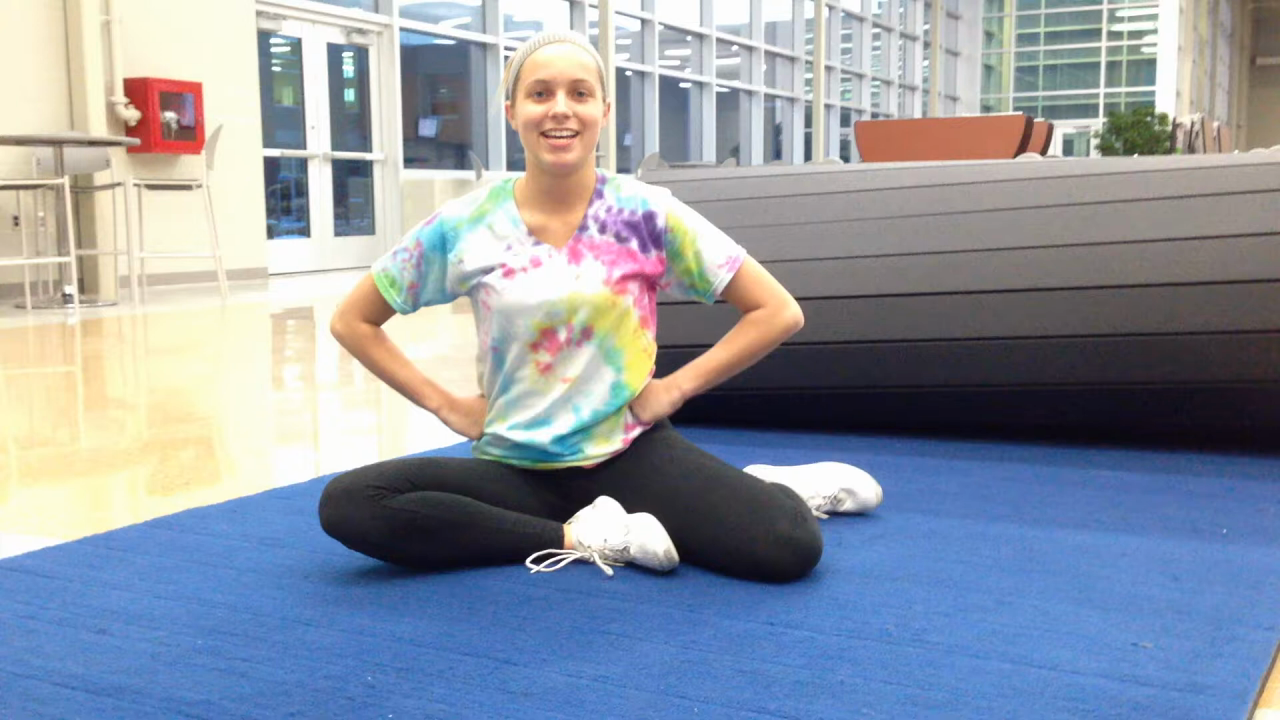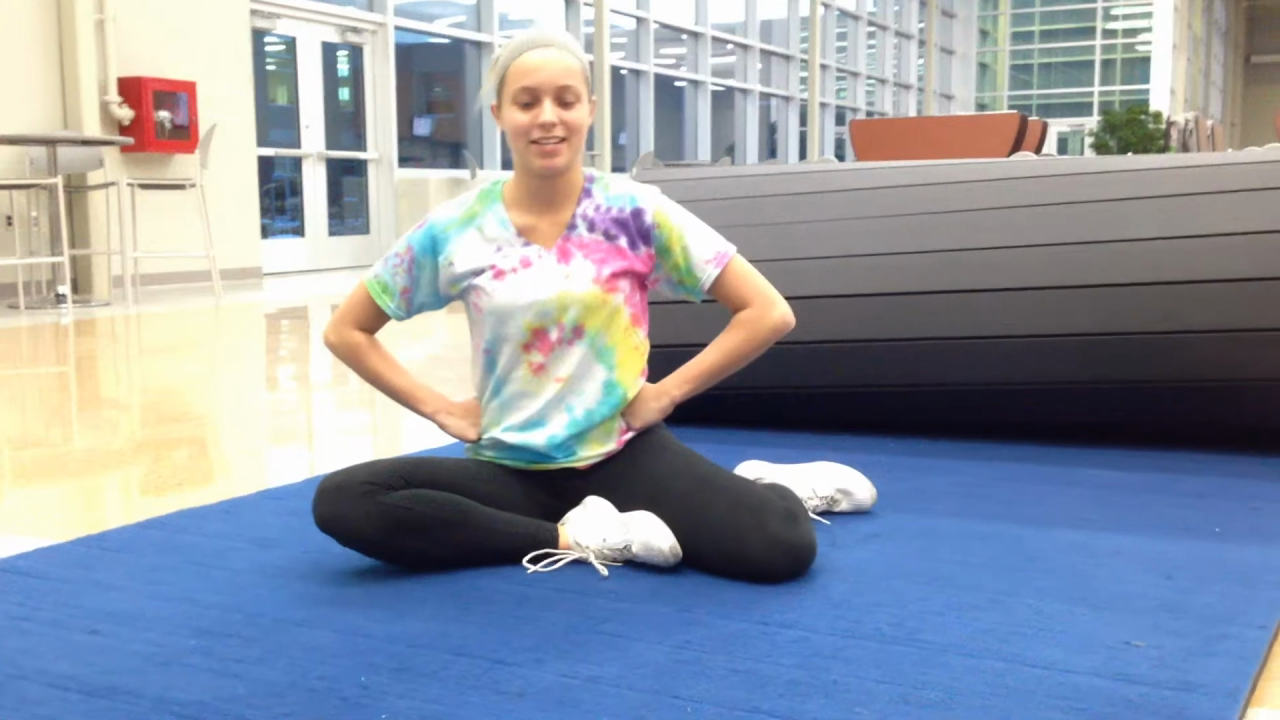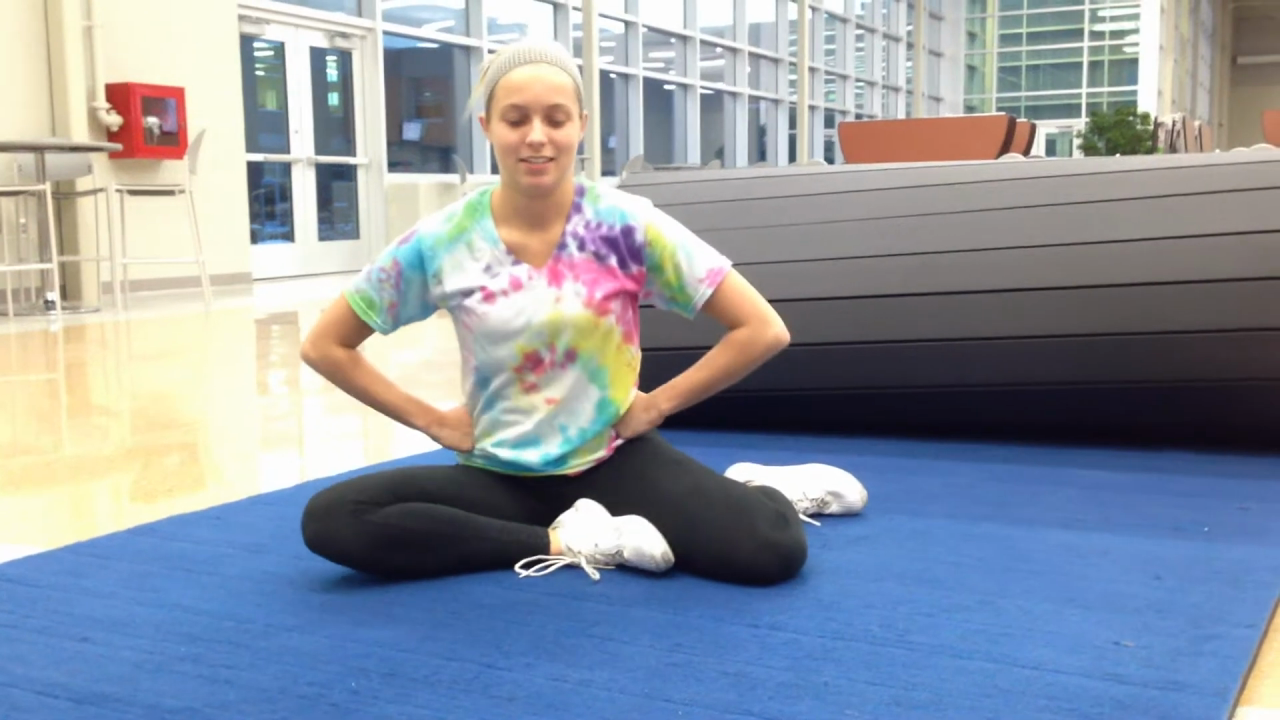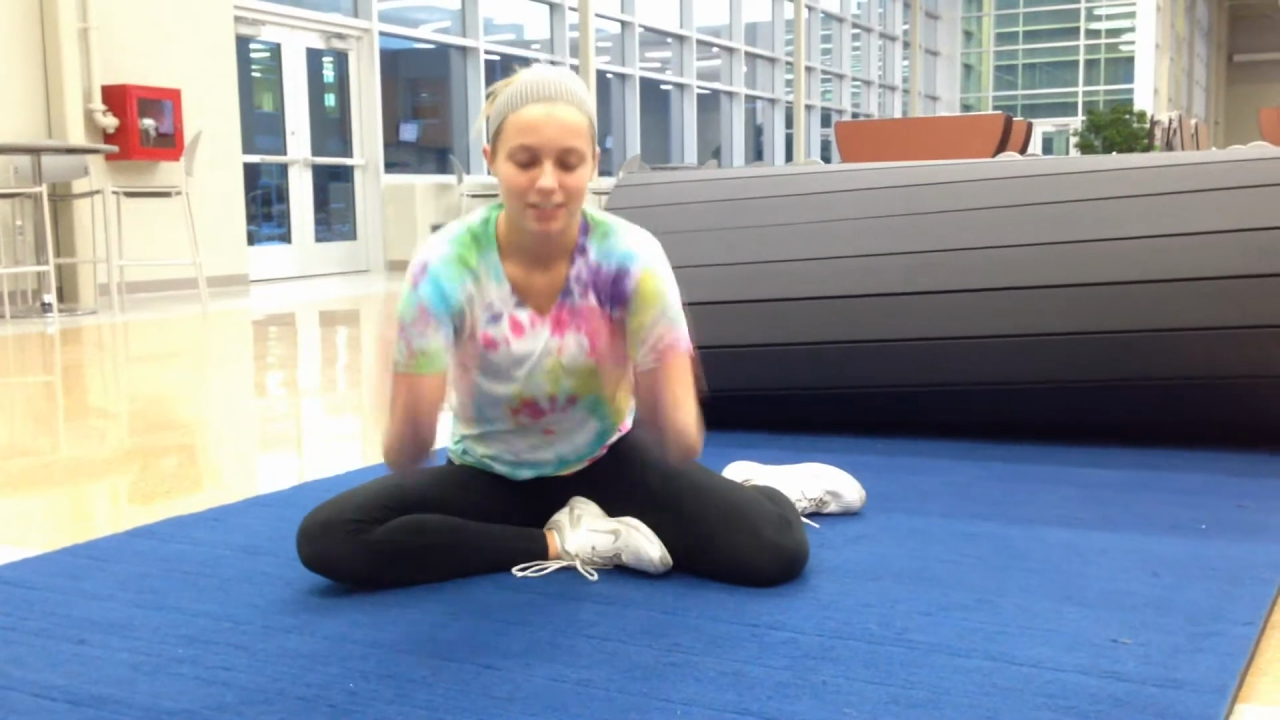
dt=0.5s
person 1, frame 1
left shoulder: (648, 215)
right shoulder: (461, 228)
left elbow: (778, 312)
right elbow: (351, 320)
left wrist: (675, 388)
right wrist: (445, 404)
left hip: (629, 453)
right hip: (513, 467)
left knee: (790, 544)
right knee: (347, 506)
left ankle: (775, 486)
right ankle: (581, 538)
person 1, frame 2
left shoulder: (637, 214)
right shoulder: (452, 231)
left elbow: (768, 312)
right elbow: (345, 331)
left wrist: (664, 394)
right wrist: (441, 409)
left hip: (622, 455)
right hip: (507, 469)
left knee: (783, 547)
right knee: (340, 502)
left ankle: (763, 485)
right ankle: (573, 539)
person 1, frame 3
left shoulder: (629, 226)
right shoulder: (438, 244)
left elbow: (763, 331)
right elbow: (325, 346)
left wrist: (653, 402)
right wrist: (436, 420)
left hip: (611, 462)
right hip: (497, 476)
left knee: (774, 547)
right knee: (329, 521)
left ankle: (756, 487)
right ankle: (566, 542)
person 1, frame 4
left shoulder: (629, 255)
right shoulder: (447, 262)
left elbow: (685, 445)
right elbow: (401, 458)
left wrist: (659, 411)
right wrist: (416, 420)
left hip: (607, 460)
right hip: (487, 477)
left knee: (776, 549)
right knee: (325, 539)
left ankle: (754, 487)
right ankle: (565, 543)
